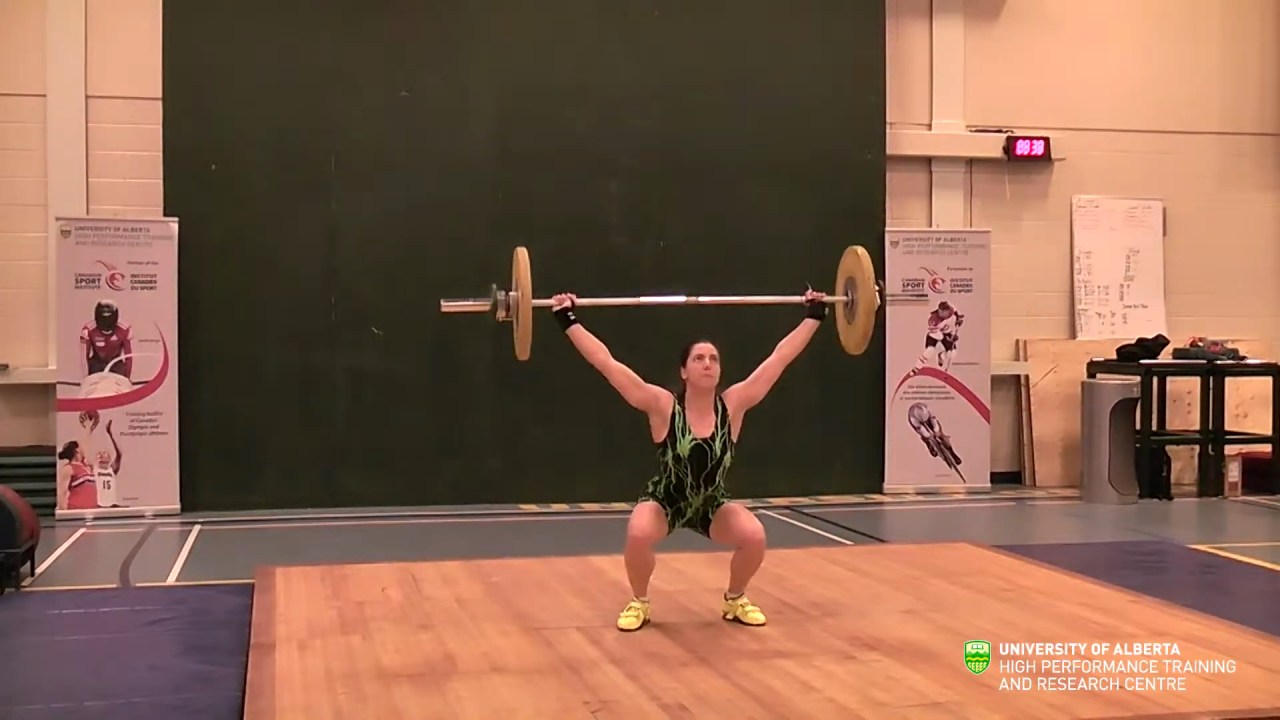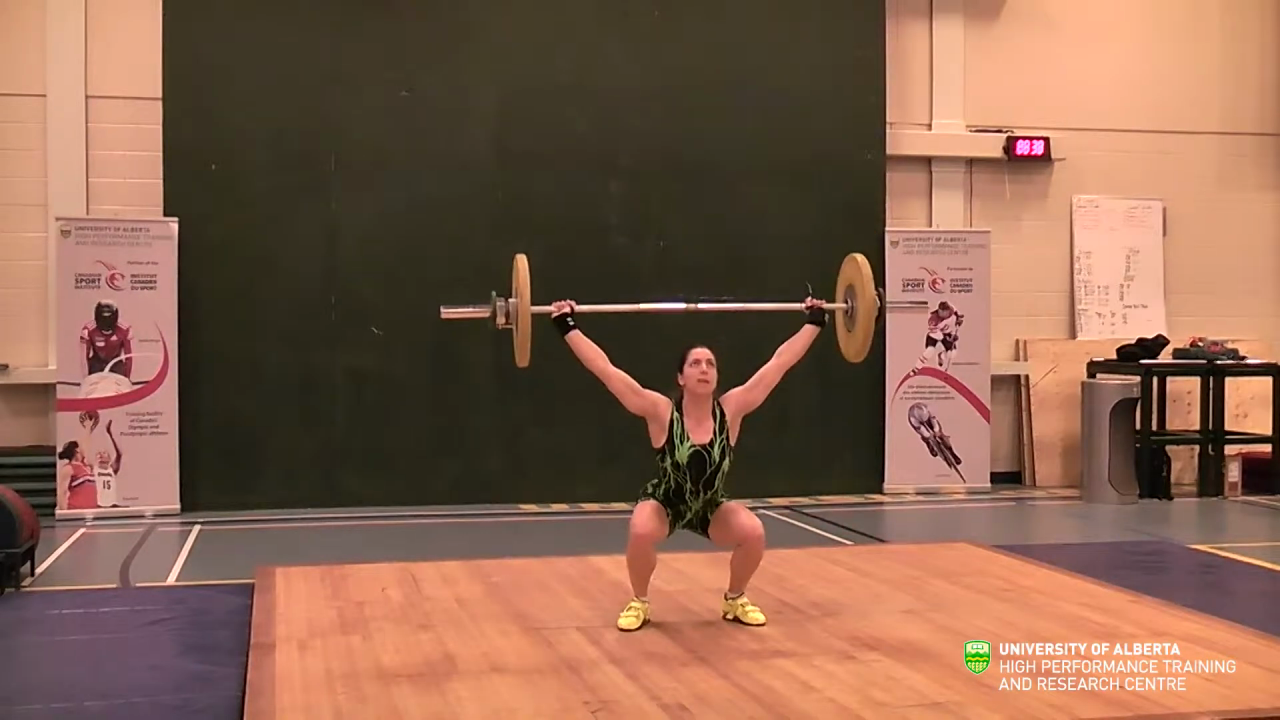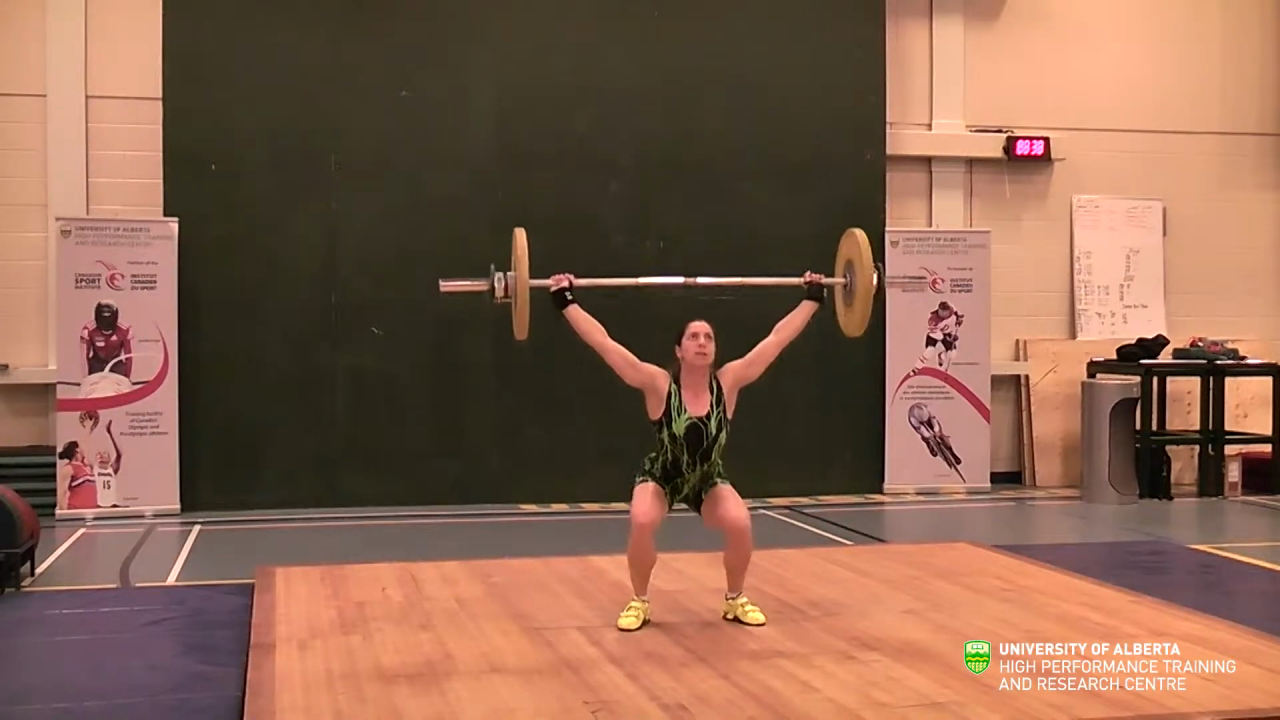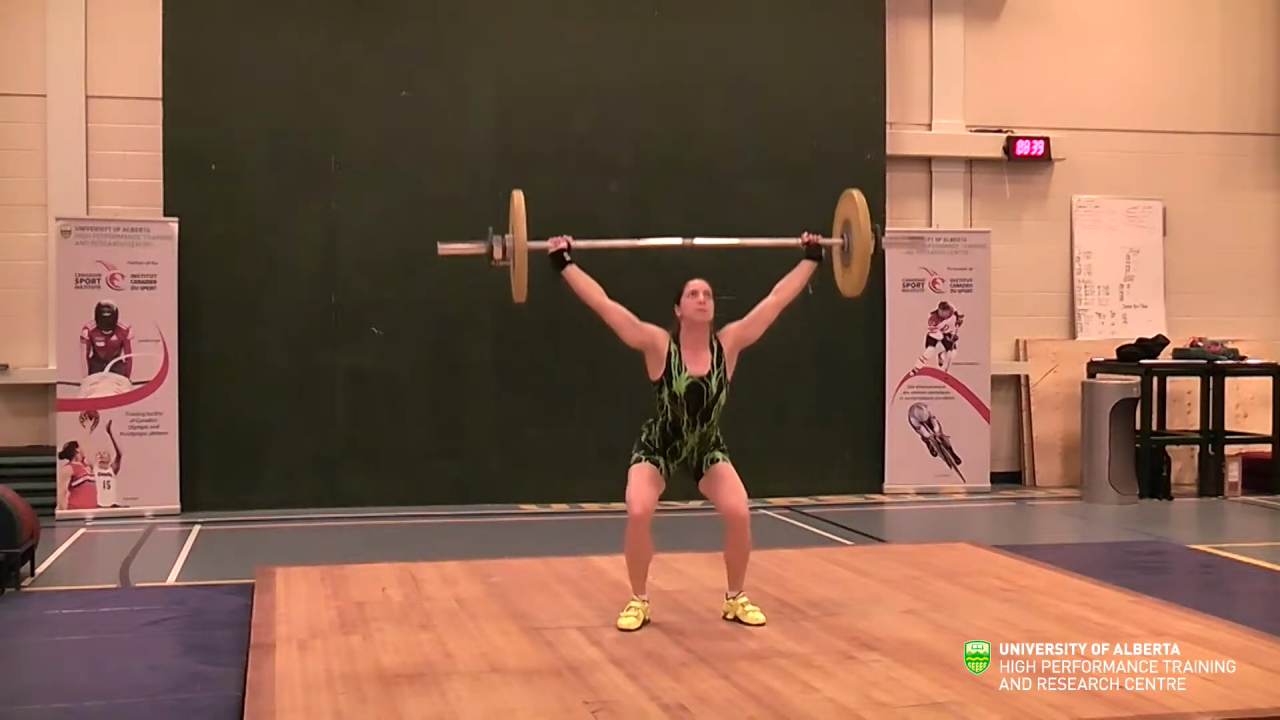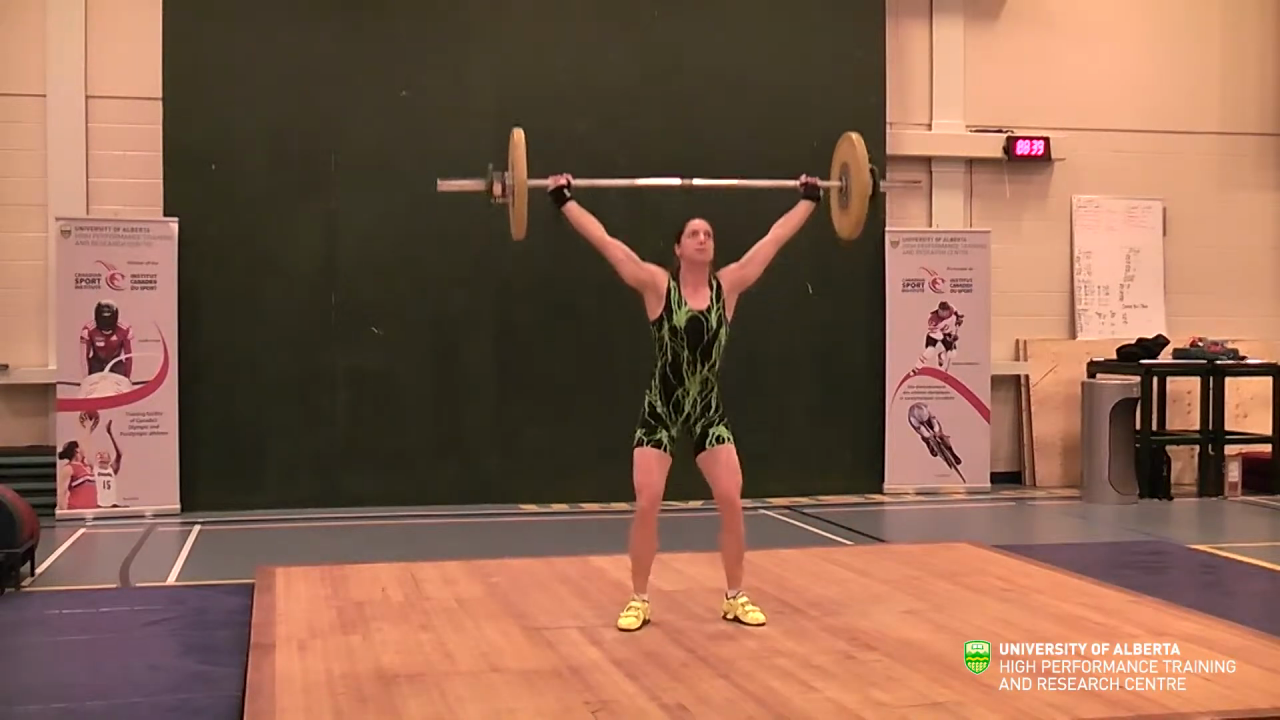
dt=0.3s
person 1, frame 1
left shoulder: (733, 405)
right shoulder: (663, 407)
left elbow: (780, 356)
right elbow: (607, 362)
left wrist: (813, 316)
right wrist: (569, 320)
left hip: (712, 505)
right hip: (664, 501)
left knee: (754, 537)
right knee: (638, 534)
left ankle: (735, 599)
right ankle: (639, 602)
person 1, frame 2
left shoulder: (731, 410)
right shoulder: (661, 412)
left elbow: (779, 363)
right elbow: (605, 368)
left wrist: (814, 322)
right wrist: (568, 326)
left hip: (712, 507)
right hip: (664, 503)
left knee: (753, 533)
right knee: (640, 532)
left ankle: (735, 598)
right ankle: (639, 602)
person 1, frame 3
left shoulder: (728, 383)
right shoulder: (658, 385)
left elbow: (776, 338)
right elbow: (603, 342)
left wrist: (812, 298)
right wrist: (565, 301)
left hip: (708, 478)
right hip: (660, 476)
left knee: (740, 525)
right knee: (642, 523)
left ankle: (735, 599)
right ankle: (639, 602)
person 1, frame 4
left shoulder: (729, 343)
right shoulder: (658, 345)
left elbow: (776, 300)
right elbow: (603, 304)
left wrist: (811, 258)
right wrist: (564, 262)
left hip: (707, 447)
right hip: (657, 446)
left knee: (739, 514)
right knee: (638, 514)
left ankle: (736, 598)
right ankle: (638, 601)
person 1, frame 5
left shoulder: (728, 285)
right shoulder: (658, 285)
left elbow: (774, 239)
right elbow: (604, 241)
left wrist: (808, 199)
right wrist: (564, 200)
left hip: (708, 411)
right hip: (660, 411)
left knee: (732, 503)
right knee: (647, 505)
left ankle: (735, 598)
right ankle: (638, 600)
